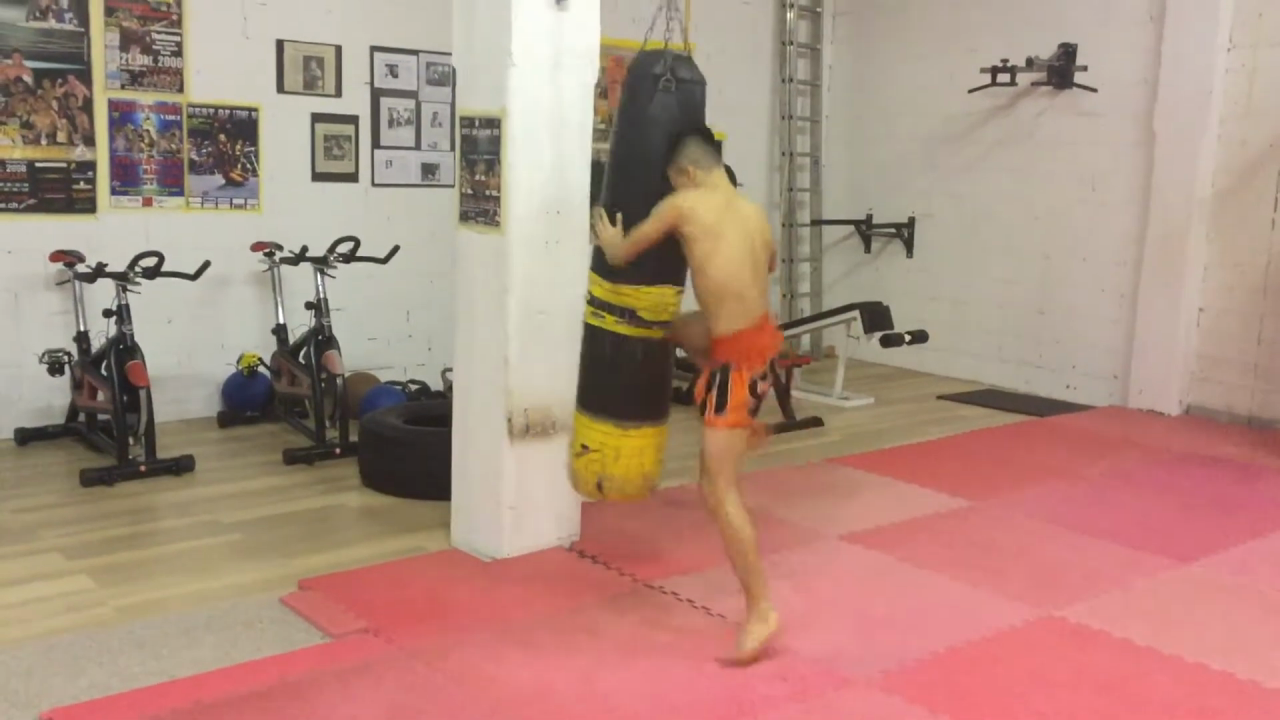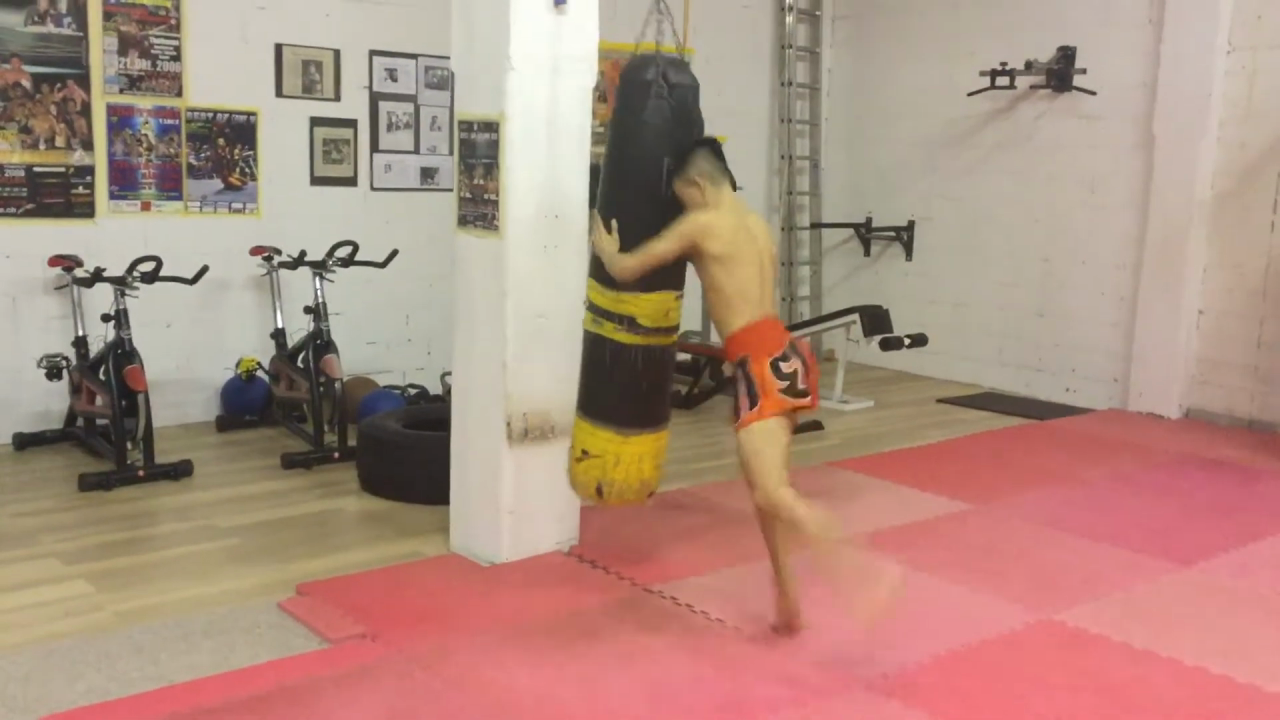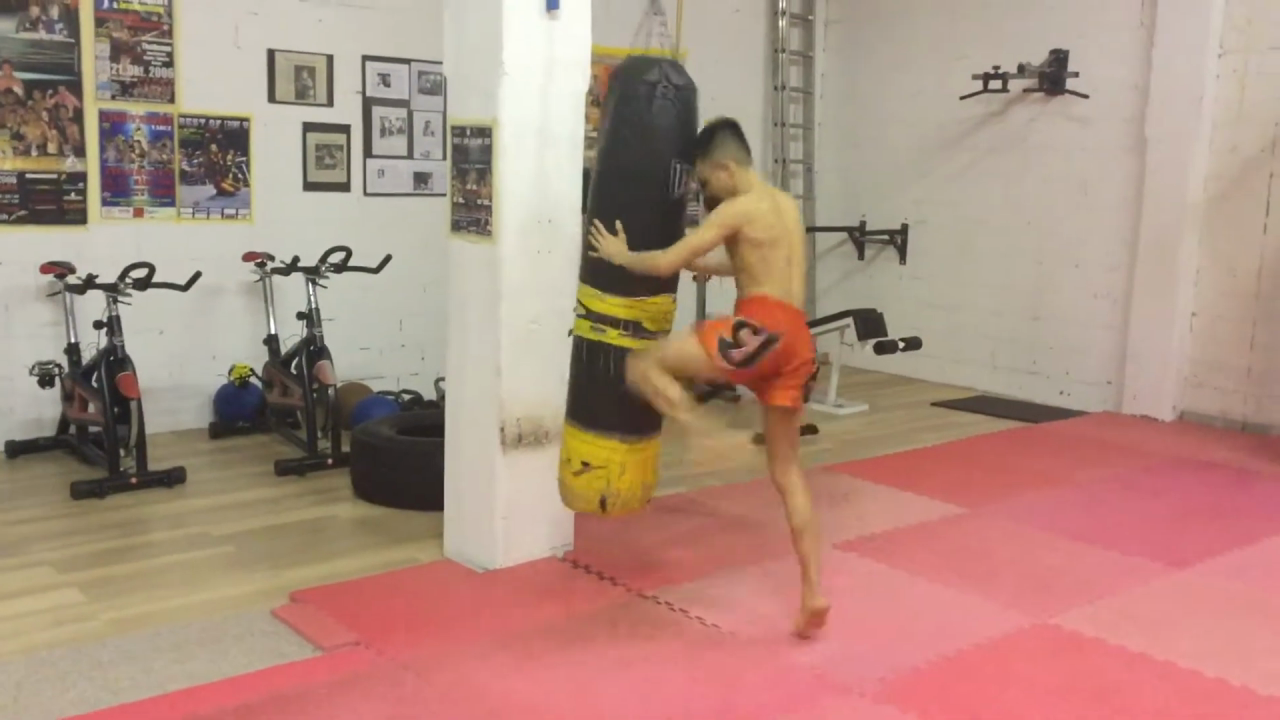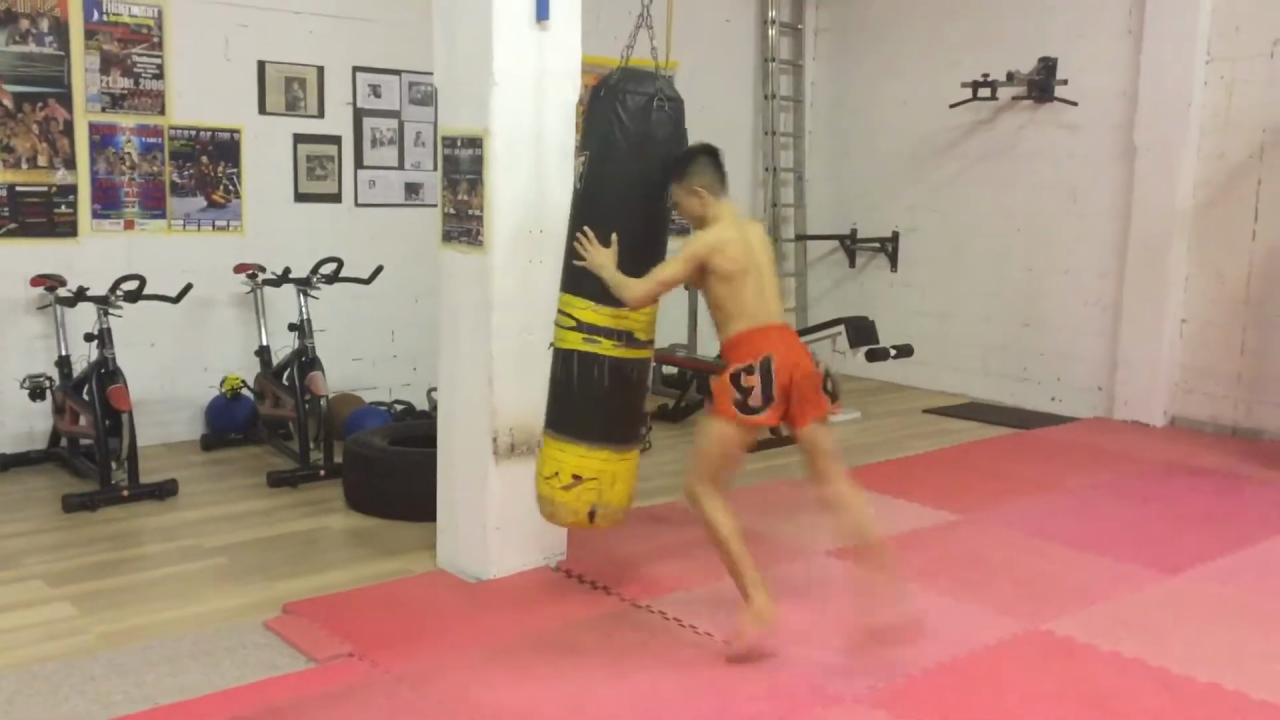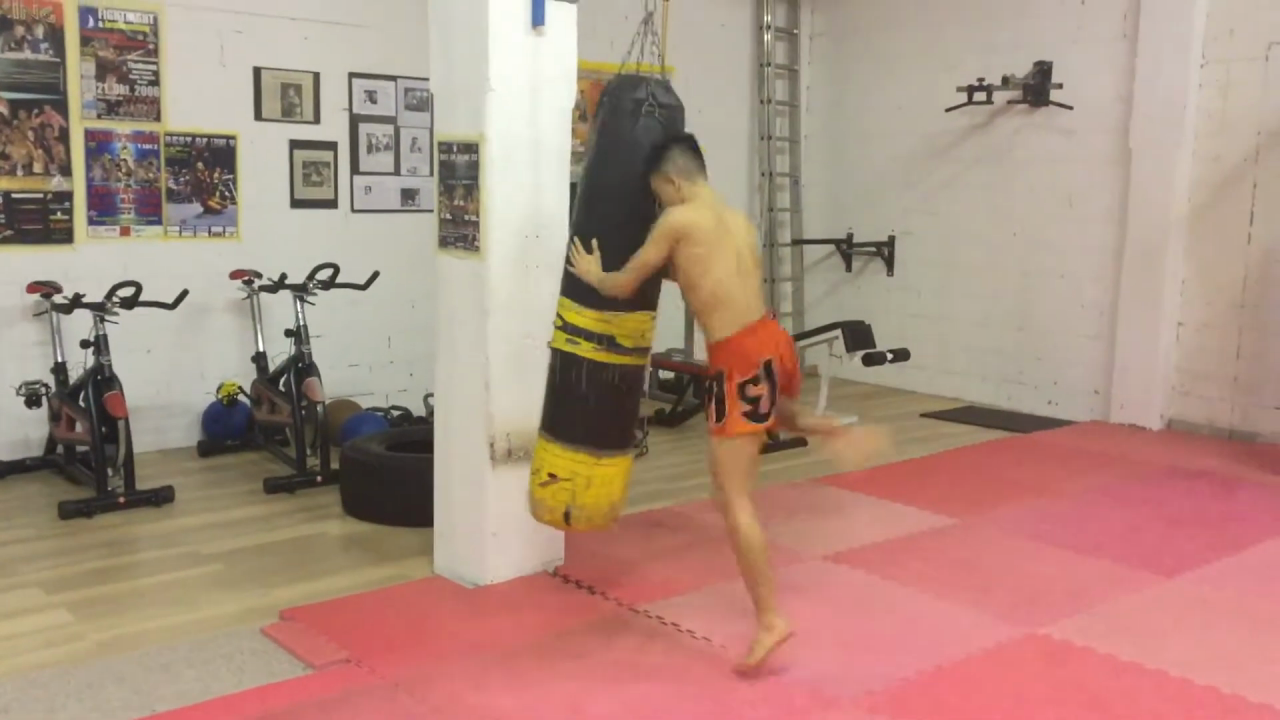
dt=0.3s
person 1, frame 1
left shoulder: (683, 204)
right shoulder: (756, 214)
left elbow: (623, 254)
left wrist: (607, 238)
left hip: (739, 355)
right hip: (763, 335)
left knee: (719, 491)
right knee: (682, 328)
left ankle: (760, 613)
right ankle: (749, 422)
person 1, frame 2
left shoulder: (699, 224)
right shoulder: (760, 227)
left elbow: (625, 270)
left wrist: (606, 249)
left hip: (759, 359)
right hip: (783, 352)
left knee: (771, 491)
right knee: (762, 485)
left ankle: (867, 571)
right ankle: (786, 603)
person 1, frame 3
left shoulder: (736, 209)
right shoulder: (788, 206)
left elbow: (665, 263)
left wrist: (619, 255)
right wrist: (696, 260)
left hip: (757, 330)
right hip: (794, 339)
left knee: (639, 366)
right knee: (786, 472)
right ankle: (813, 591)
person 1, frame 4
left shoulder: (710, 240)
right shoulder: (755, 232)
left elbow: (638, 296)
left wrist: (605, 267)
left hip: (757, 367)
right hip: (793, 356)
left knee: (702, 489)
right knee: (832, 481)
left ankle: (758, 607)
right ankle: (883, 578)
person 1, frame 5
left shoulder: (679, 220)
right shoulder: (739, 221)
left elbow: (623, 287)
left wrist: (590, 272)
right wrist: (672, 264)
left hip: (740, 363)
right hip: (773, 343)
left knee: (733, 499)
left ankle: (769, 622)
right ankle: (838, 432)
